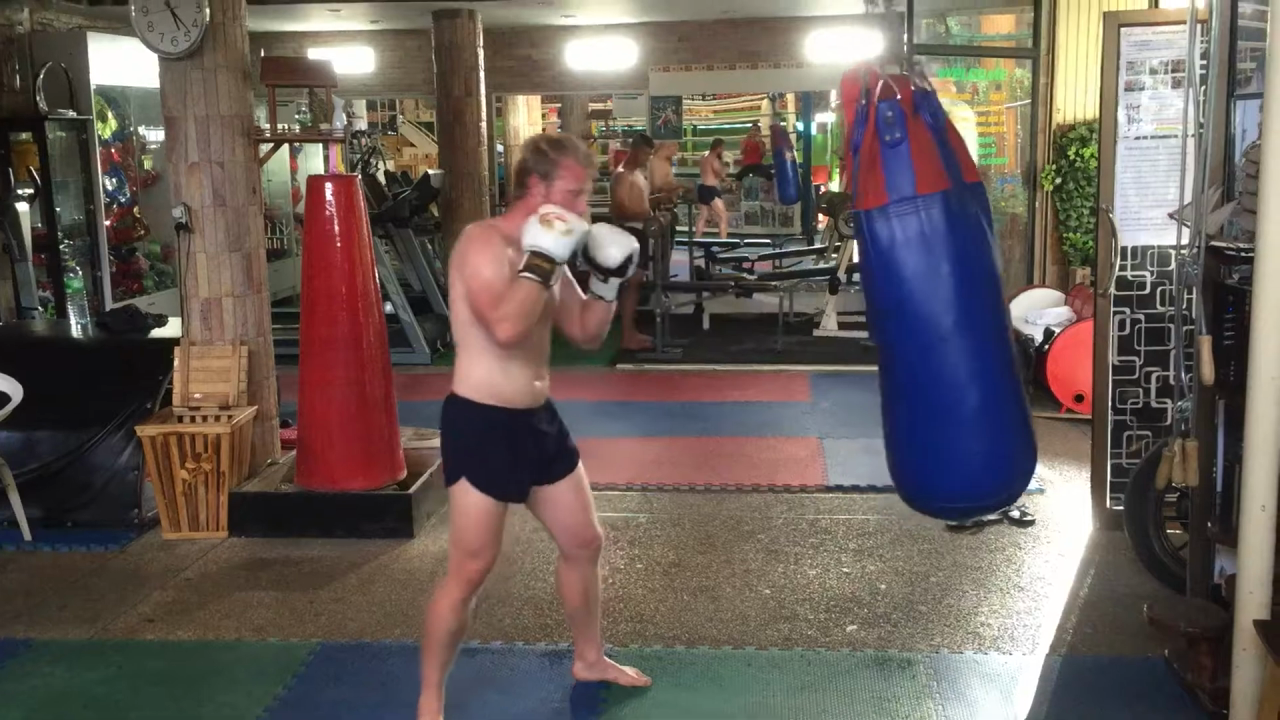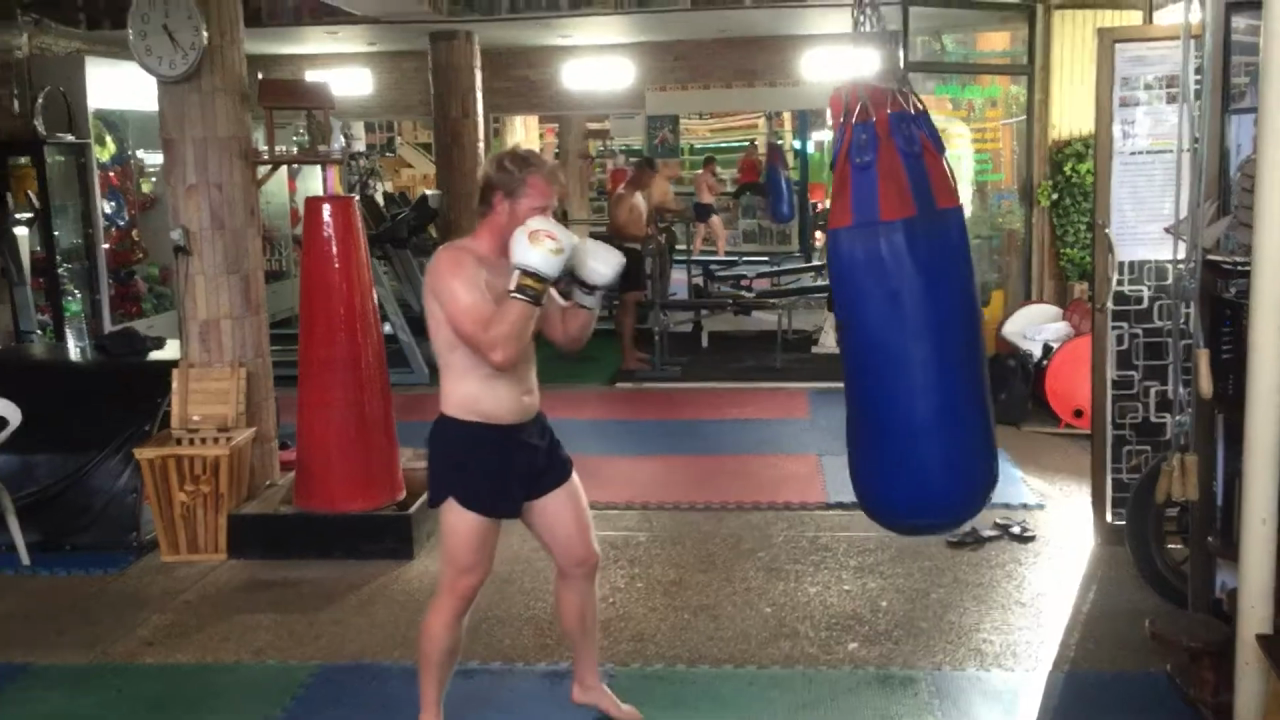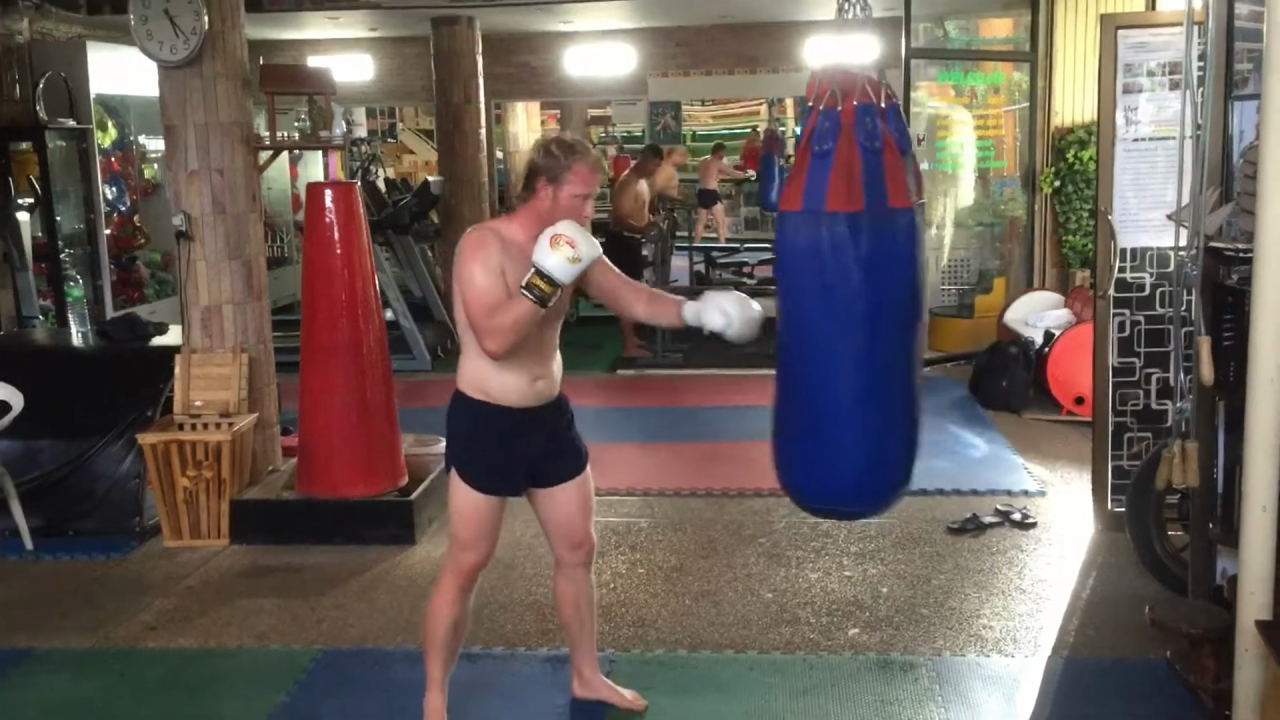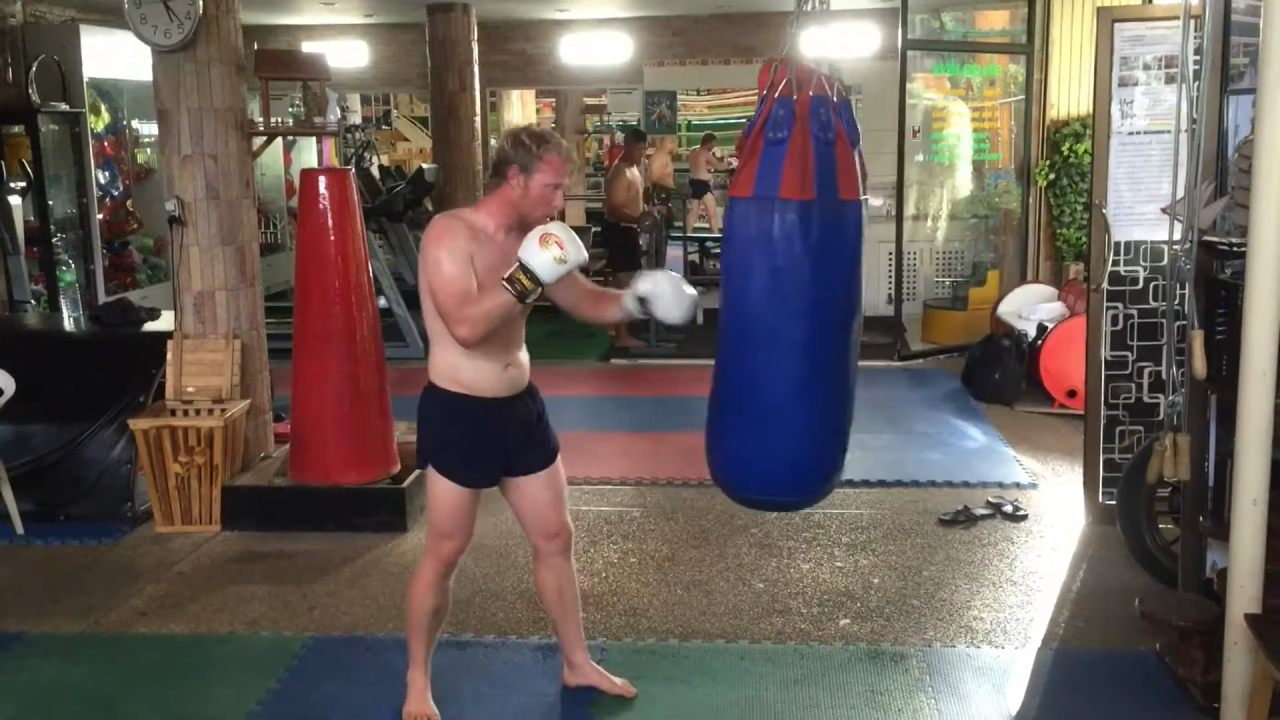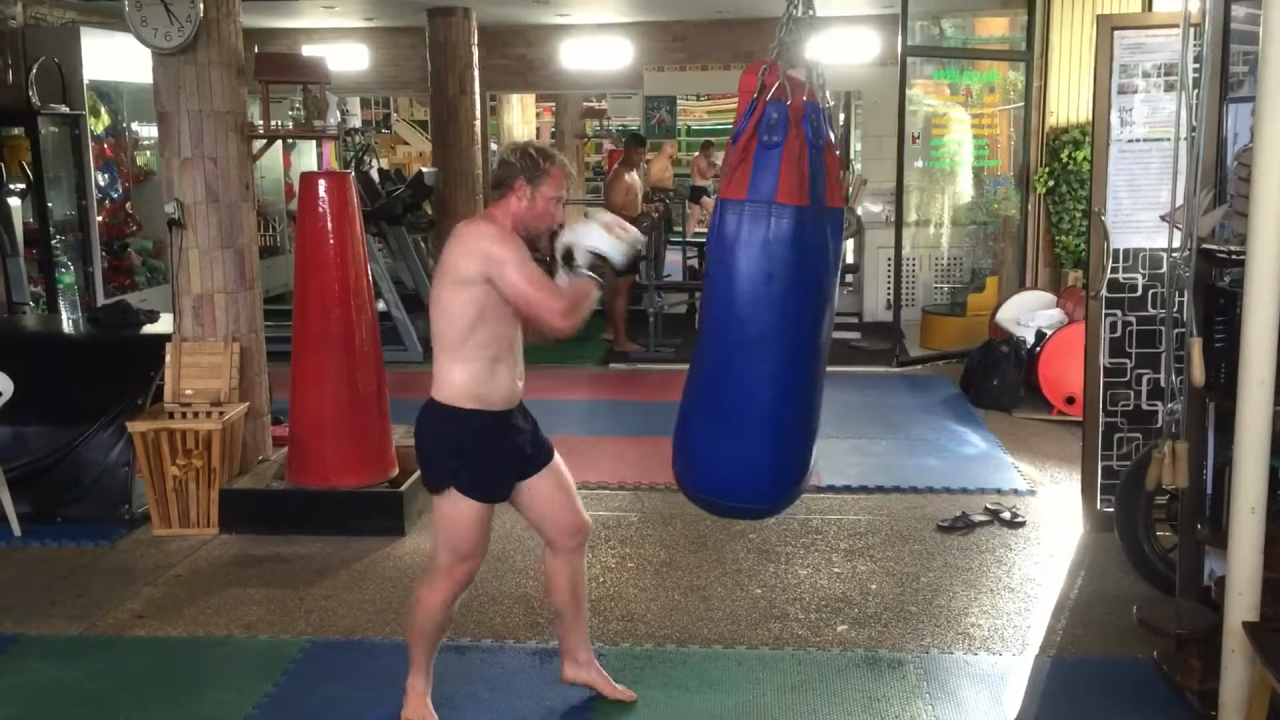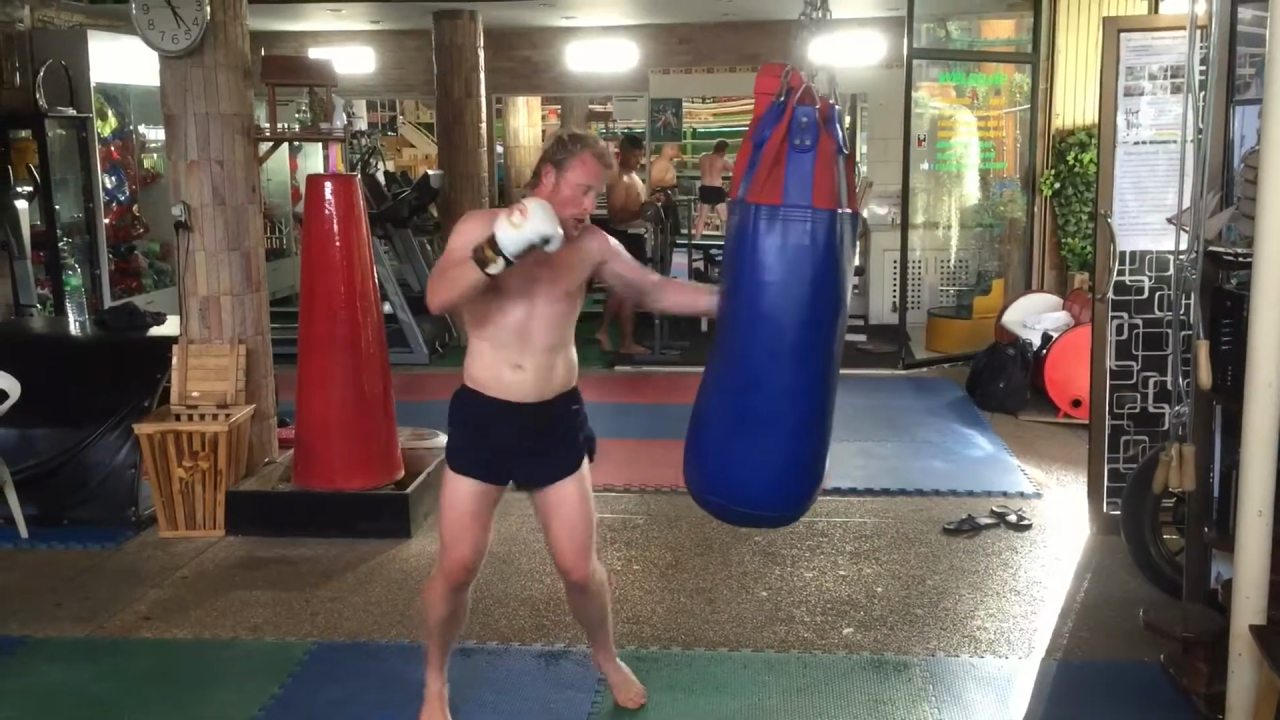
dt=0.3s
person 1, frame 1
left shoulder: (549, 247)
right shoulder: (482, 241)
left elbow: (587, 333)
right elbow: (506, 326)
left wrist: (608, 278)
right wrist: (543, 260)
left hip: (538, 417)
right hip: (481, 424)
left knee: (583, 543)
right knee: (470, 569)
left ankle: (590, 658)
person 1, frame 2
left shoulder: (523, 259)
right shoulder: (454, 264)
left elbow: (566, 334)
right elbow: (498, 350)
left wrist: (591, 289)
right wrist: (533, 277)
left hip: (532, 434)
right hip: (471, 442)
left knee: (581, 562)
right knee: (461, 588)
person 1, frame 3
left shoulder: (567, 245)
right shoulder: (482, 244)
left elbow: (633, 299)
right elbow: (497, 340)
left wrist: (696, 310)
right wrist: (546, 278)
left hip: (549, 417)
right hip: (487, 421)
left knee: (576, 551)
right knee: (465, 566)
person 1, frame 4
left shoulder: (533, 236)
right shoulder: (449, 232)
left elbow: (586, 306)
right elbow: (467, 326)
left wrist: (641, 297)
right wrist: (530, 275)
left hip: (519, 406)
right hip: (459, 412)
left knee: (553, 540)
right knee: (444, 553)
left ankle: (577, 661)
person 1, frame 5
left shoulder: (506, 247)
right shoulder: (486, 240)
left elbow: (543, 315)
right elbow: (560, 318)
left wrist: (579, 268)
right wrist: (595, 264)
left hip: (509, 419)
right hip: (460, 428)
left knee: (571, 533)
right knee: (455, 570)
left ankle: (579, 660)
person 1, frame 6
left shoulder: (589, 241)
right shoulder: (481, 225)
left elbow: (654, 289)
right elbow: (438, 297)
left wrist: (723, 296)
right wrist: (499, 250)
left hip: (557, 416)
right hip: (483, 414)
left knee: (577, 566)
right knee: (457, 565)
left ankle: (606, 658)
person 2, frame 1
left shoulder: (639, 172)
right shoulder: (622, 175)
right elbow: (620, 209)
left wrist: (660, 198)
right wrist: (647, 216)
left hip: (640, 230)
right hip: (628, 231)
left knee: (635, 282)
right knee: (632, 282)
left ankle: (630, 331)
right ankle: (627, 336)
person 2, frame 2
left shoulder: (639, 193)
right shoulder: (623, 196)
right elbow: (615, 229)
left wrist: (649, 230)
right wrist: (641, 238)
left hip: (635, 252)
right hip: (625, 252)
left knee: (633, 302)
right knee: (628, 303)
left ankle: (631, 349)
right ankle: (627, 359)
person 2, frame 3
left shoulder: (642, 180)
right shoulder: (628, 183)
right elbow: (620, 219)
left wrist: (651, 219)
right wrist: (644, 230)
left hip: (631, 239)
right hip: (622, 240)
left ankle: (630, 335)
right ankle: (628, 346)
person 2, frame 4
left shoulder: (633, 168)
right shoulder: (620, 173)
right elbow: (615, 209)
left wrist: (647, 210)
right wrist: (638, 219)
left hip: (627, 229)
right hip: (619, 230)
left knee: (620, 280)
right knee: (624, 282)
left ankle: (616, 326)
right ankle: (622, 336)
person 2, frame 5
left shoulder: (632, 171)
right shoulder: (619, 177)
right elbow: (613, 212)
left wrist: (646, 210)
right wrist: (637, 219)
left knee: (617, 284)
right knee: (622, 286)
left ankle: (611, 329)
right ankle: (621, 340)
person 2, frame 6
left shoulder: (632, 174)
right shoulder: (618, 179)
right elbow: (616, 216)
right wrist: (642, 211)
left hip: (633, 235)
right hip: (626, 237)
left knee: (620, 288)
left ankle: (605, 331)
right ankle: (627, 343)
